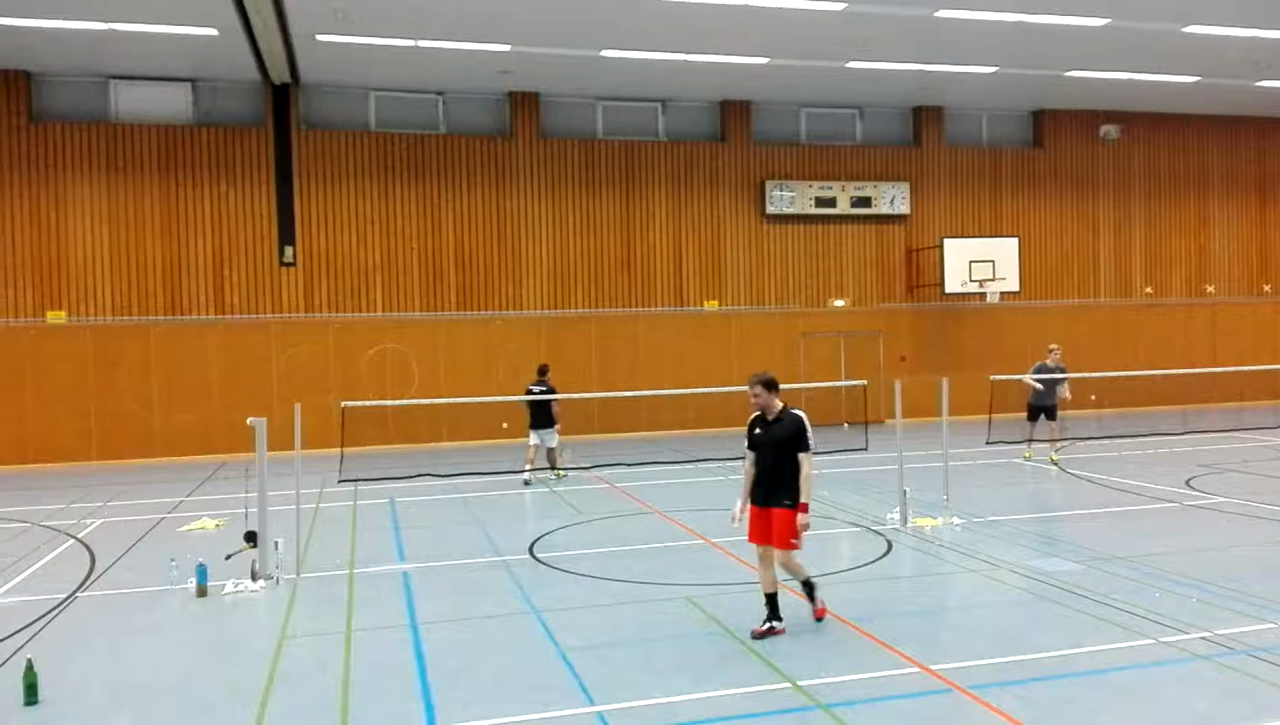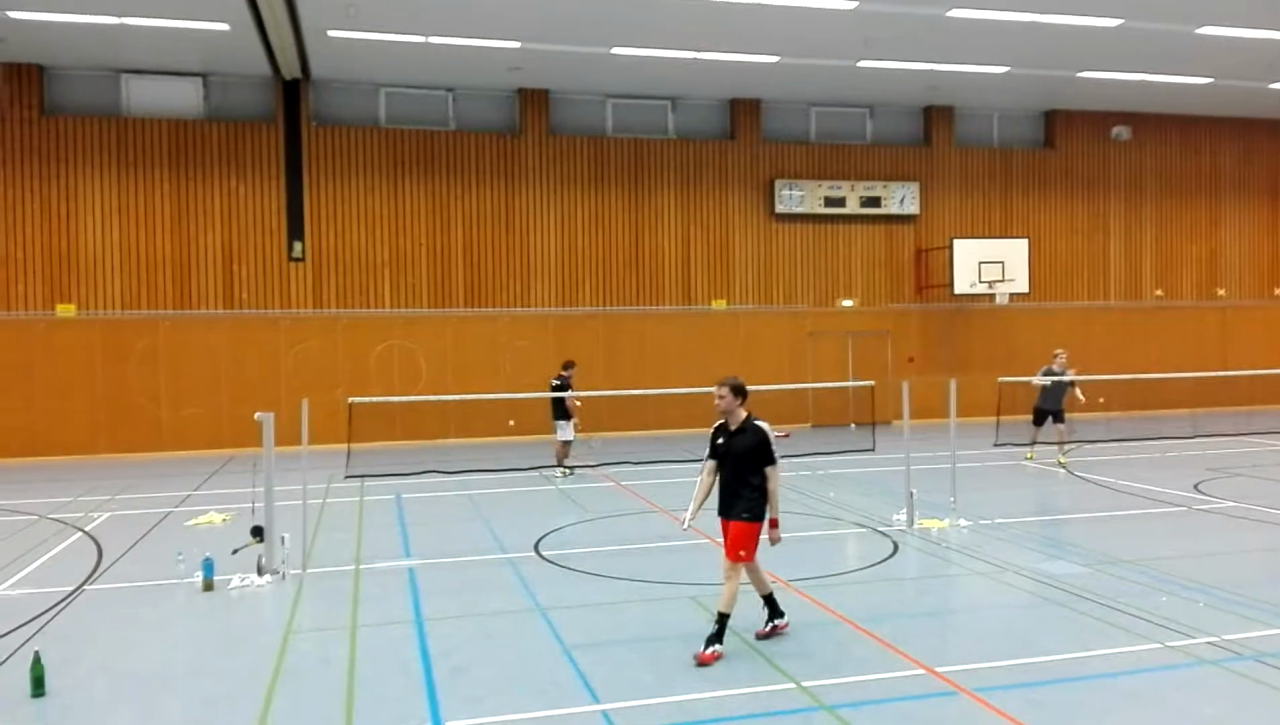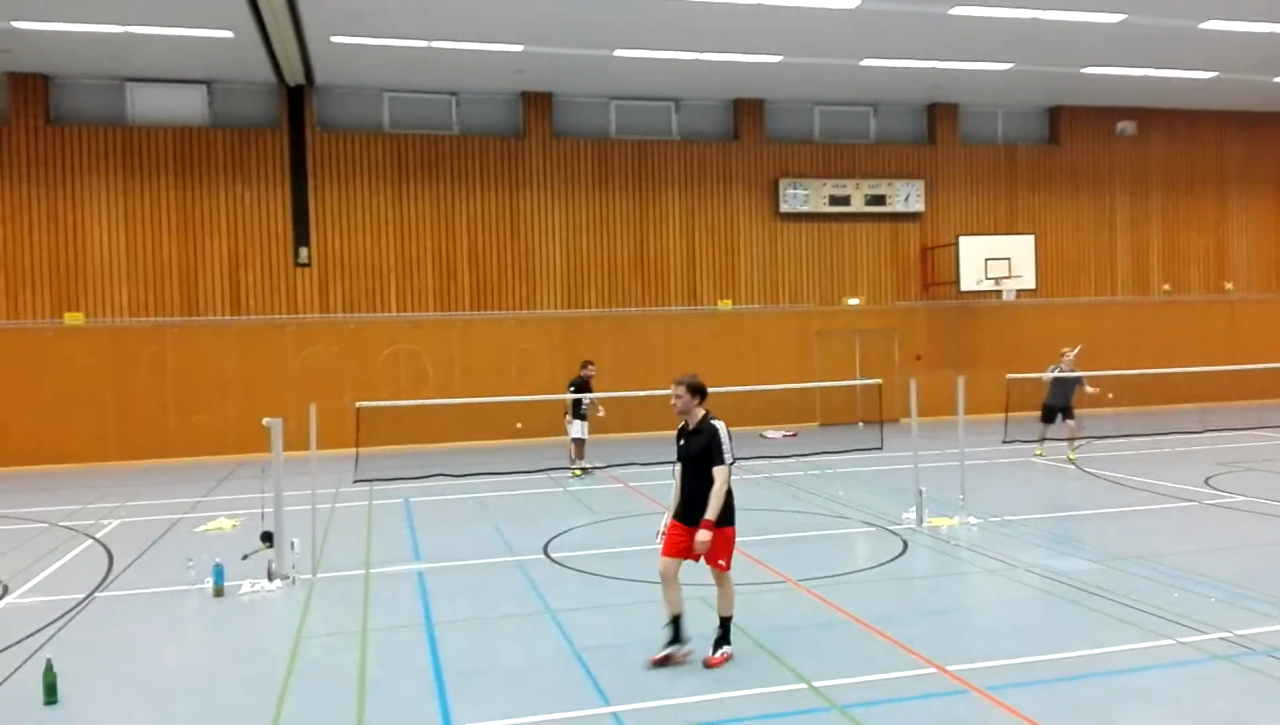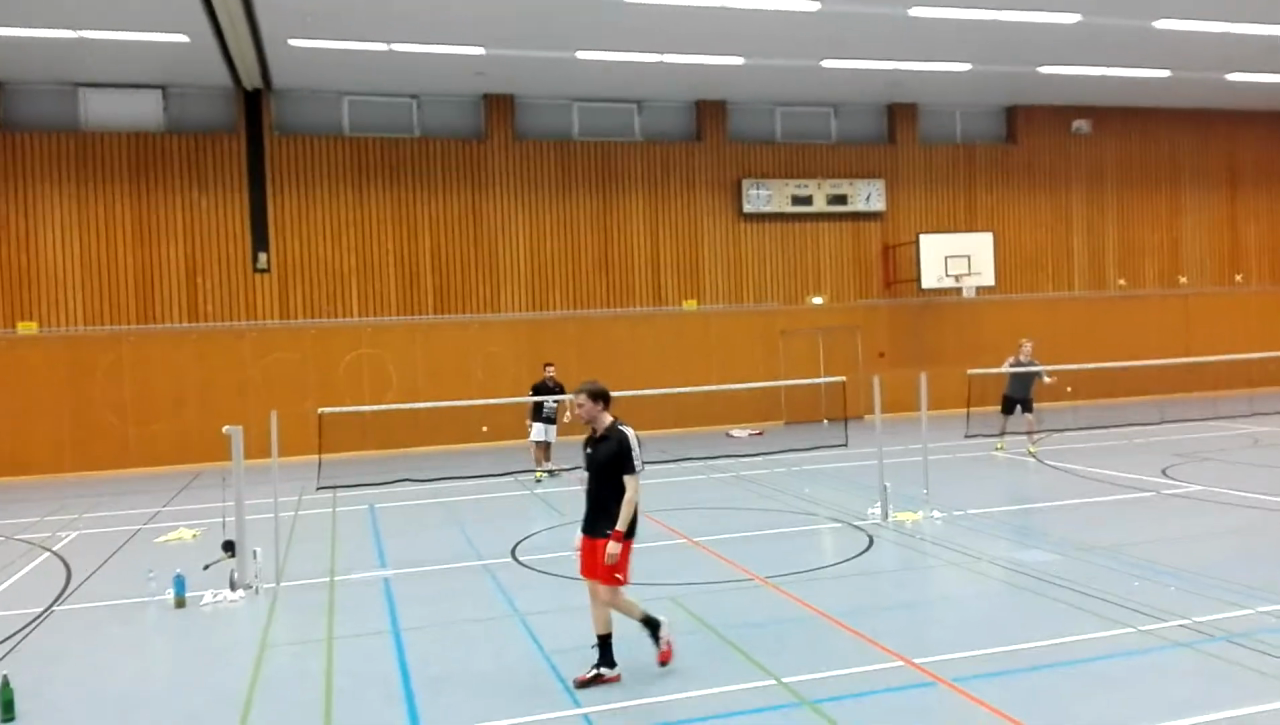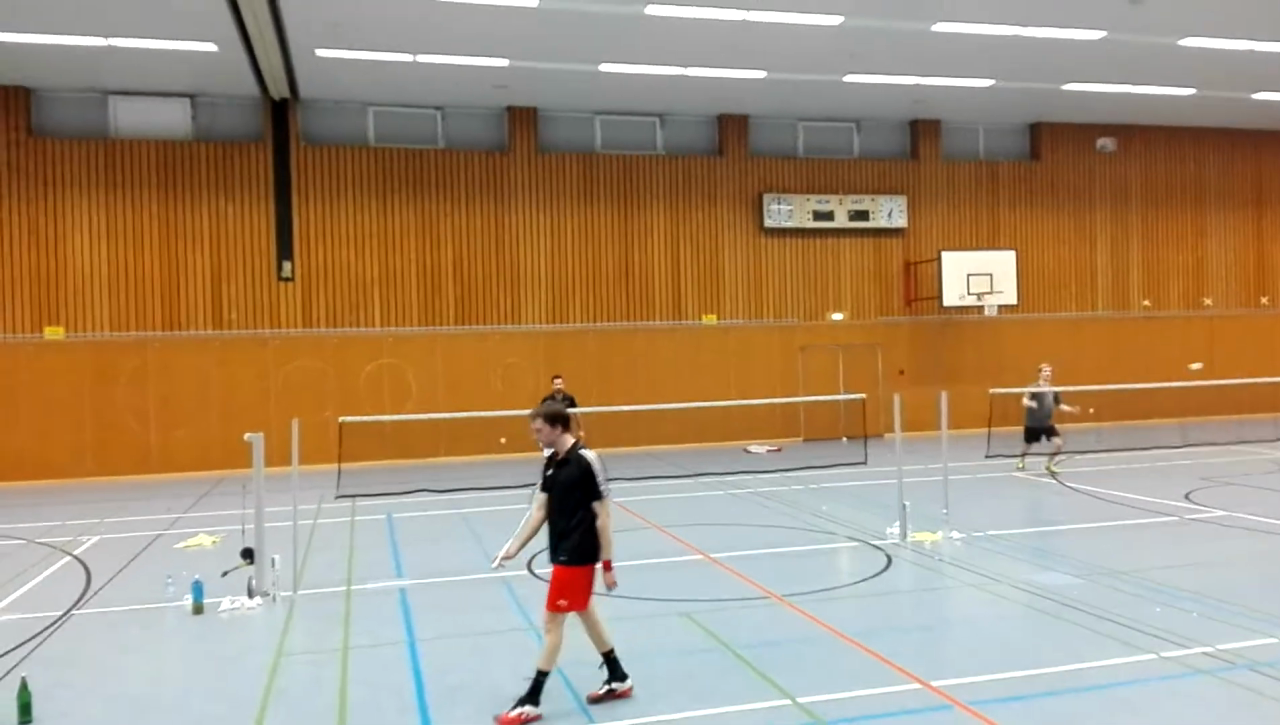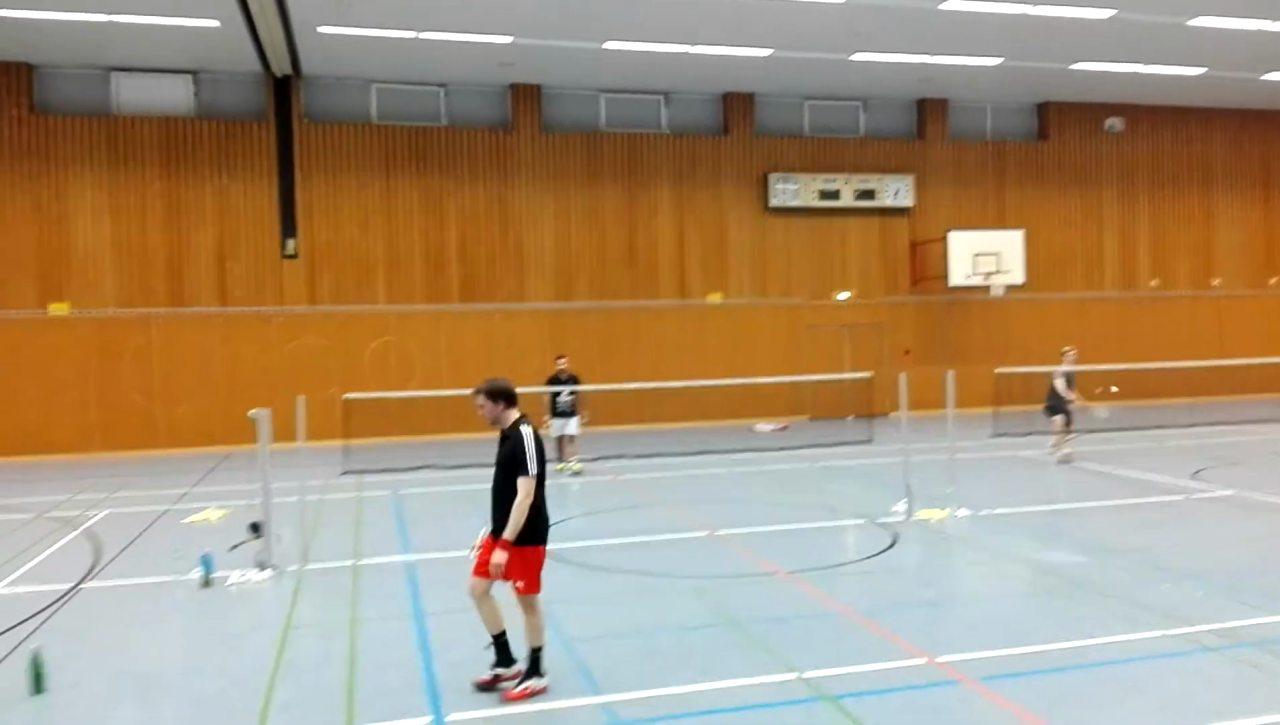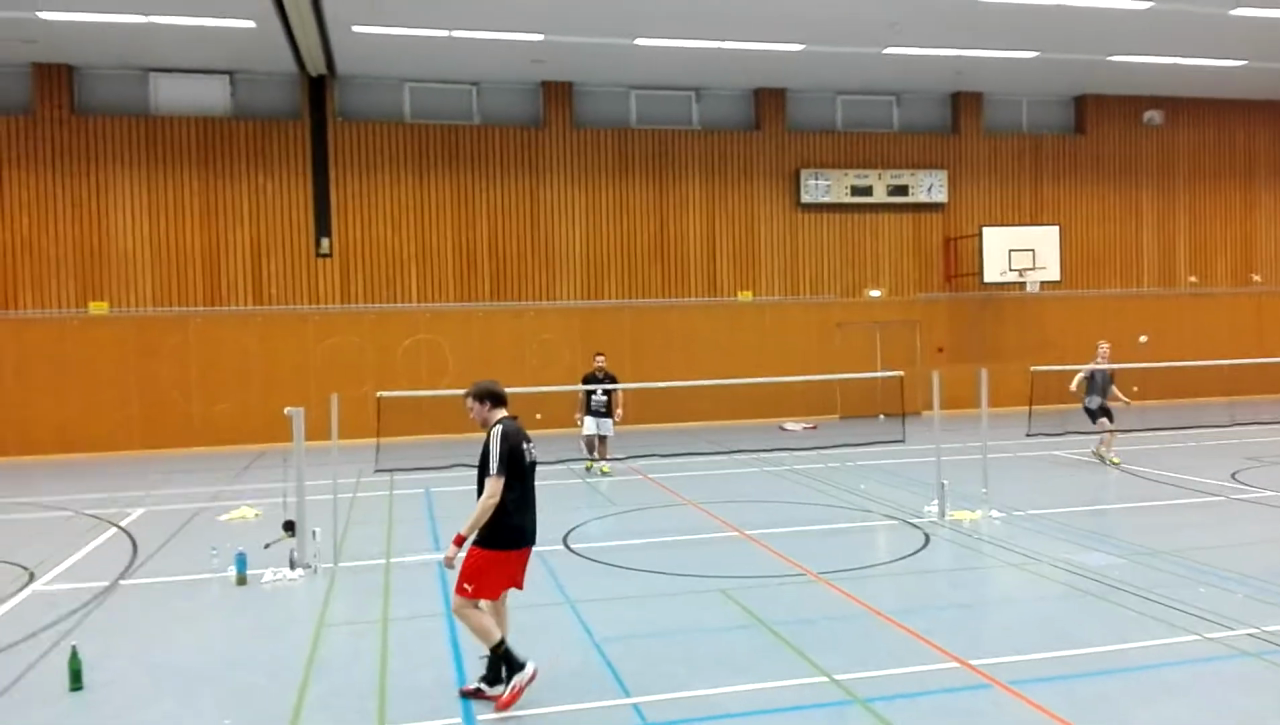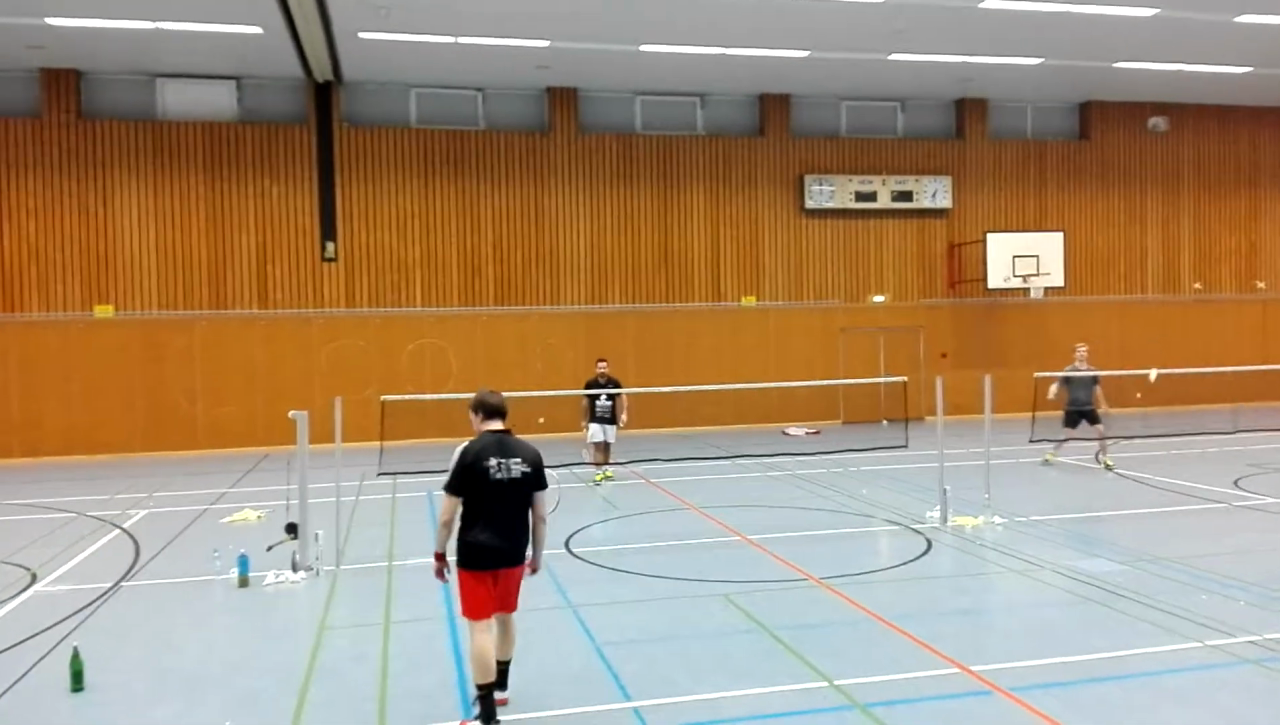
dt=0.4s
person 1, frame 1
left shoulder: (796, 420)
right shoulder: (755, 422)
left elbow: (806, 467)
left wrist: (804, 508)
right wrist: (743, 501)
left hip: (787, 501)
right hip: (760, 501)
left knee: (783, 558)
right knee: (763, 556)
left ankle: (811, 590)
right ankle: (773, 618)
person 1, frame 2
left shoulder: (760, 431)
right shoulder: (718, 431)
left elbow: (773, 480)
right elbow: (709, 473)
left wrist: (773, 522)
right wrist: (693, 509)
left hip: (749, 512)
right hip: (726, 510)
left knee: (730, 571)
right knee: (749, 566)
left ankle: (716, 640)
right ankle: (777, 616)
person 1, frame 3
left shoulder: (716, 430)
right shoulder: (682, 432)
left elbow: (721, 481)
left wrist: (708, 526)
right wrist: (670, 515)
left hip: (716, 520)
right hip: (684, 517)
left knee: (721, 578)
right knee: (666, 571)
left ankle: (723, 641)
right ankle: (677, 641)
person 1, frame 4
left shoulder: (624, 437)
right shoulder: (590, 441)
left elbow: (632, 491)
left wrist: (618, 536)
right wrist: (582, 532)
left hip: (616, 531)
right hip: (591, 530)
left knee: (609, 596)
right knee: (595, 593)
left ankle: (656, 629)
right ankle: (606, 664)
person 1, frame 5
left shoulder: (587, 461)
right shoulder: (551, 462)
left elbow: (603, 516)
right elbow: (540, 511)
left wrist: (607, 565)
right wrist: (515, 547)
left hip: (577, 558)
right hip: (561, 554)
left knee: (552, 623)
right knee: (586, 614)
right ankle: (618, 679)
person 1, frame 6
left shoulder: (524, 436)
right shoulder: (506, 435)
left elbow: (525, 496)
left wrist: (506, 546)
right wrist: (494, 536)
left hip: (525, 537)
right hip: (502, 533)
left knee: (526, 601)
right knee: (478, 588)
left ankle: (535, 674)
right ankle: (505, 661)
person 1, frame 7
left shoulder: (499, 434)
right shoulder: (518, 433)
left elbow: (492, 497)
left wrist: (459, 540)
left hip: (499, 538)
right hip: (520, 535)
left knee: (463, 604)
right knee: (494, 603)
left ankle: (516, 668)
right ankle: (494, 679)
person 1, frame 8
left shoulder: (468, 452)
right shoulder: (530, 453)
left elbow: (447, 515)
right elbow: (540, 514)
left wrist: (439, 555)
right wrist: (537, 554)
left hip: (476, 555)
right hip: (514, 553)
left knee: (480, 629)
right knee: (505, 617)
right ankle: (499, 686)
